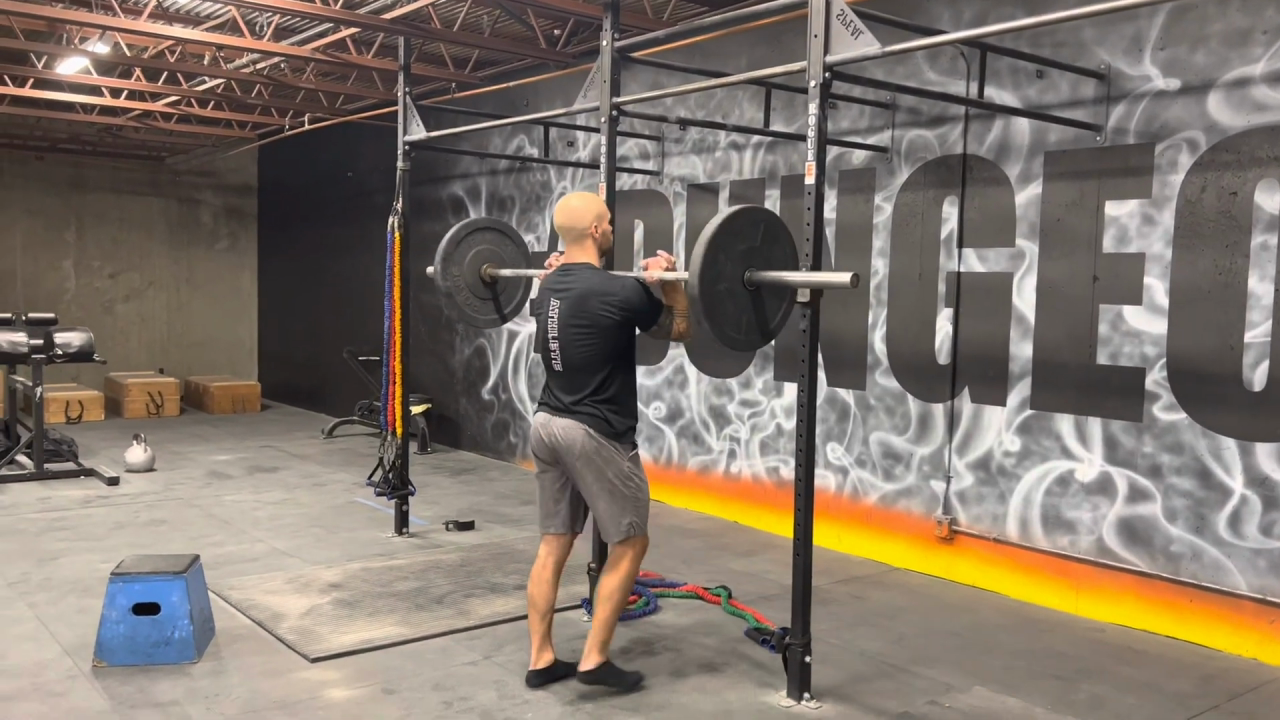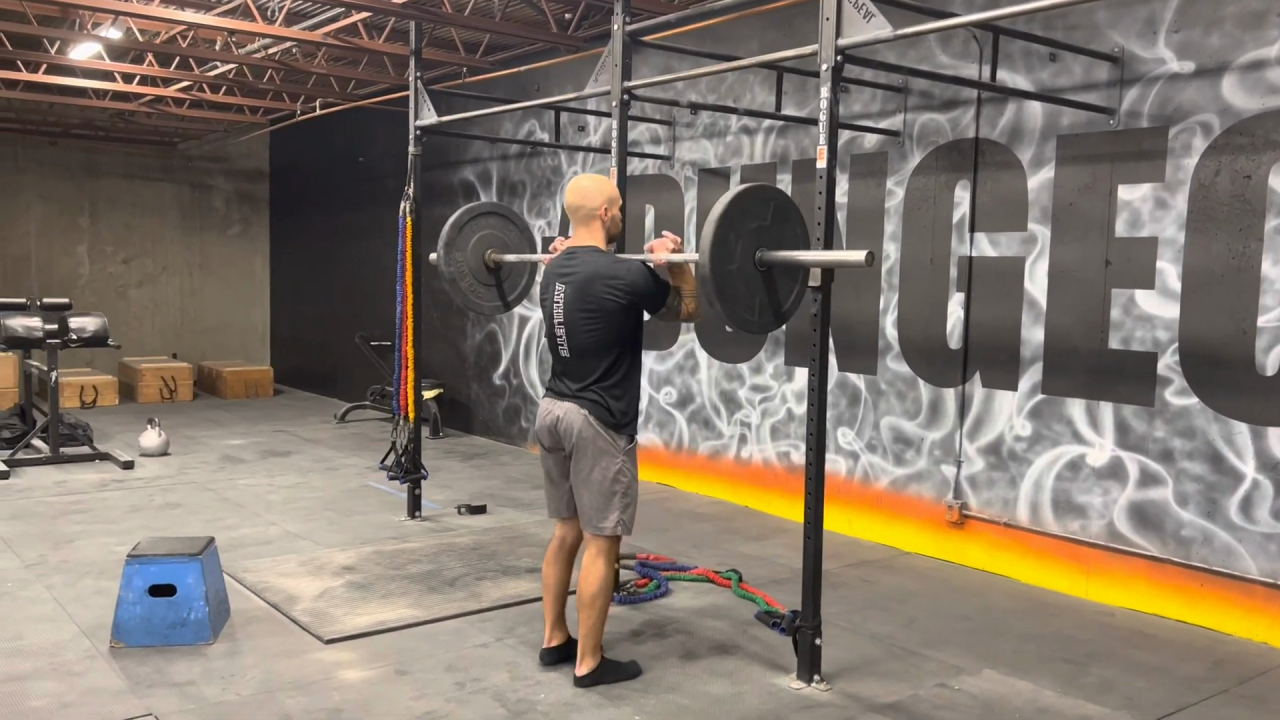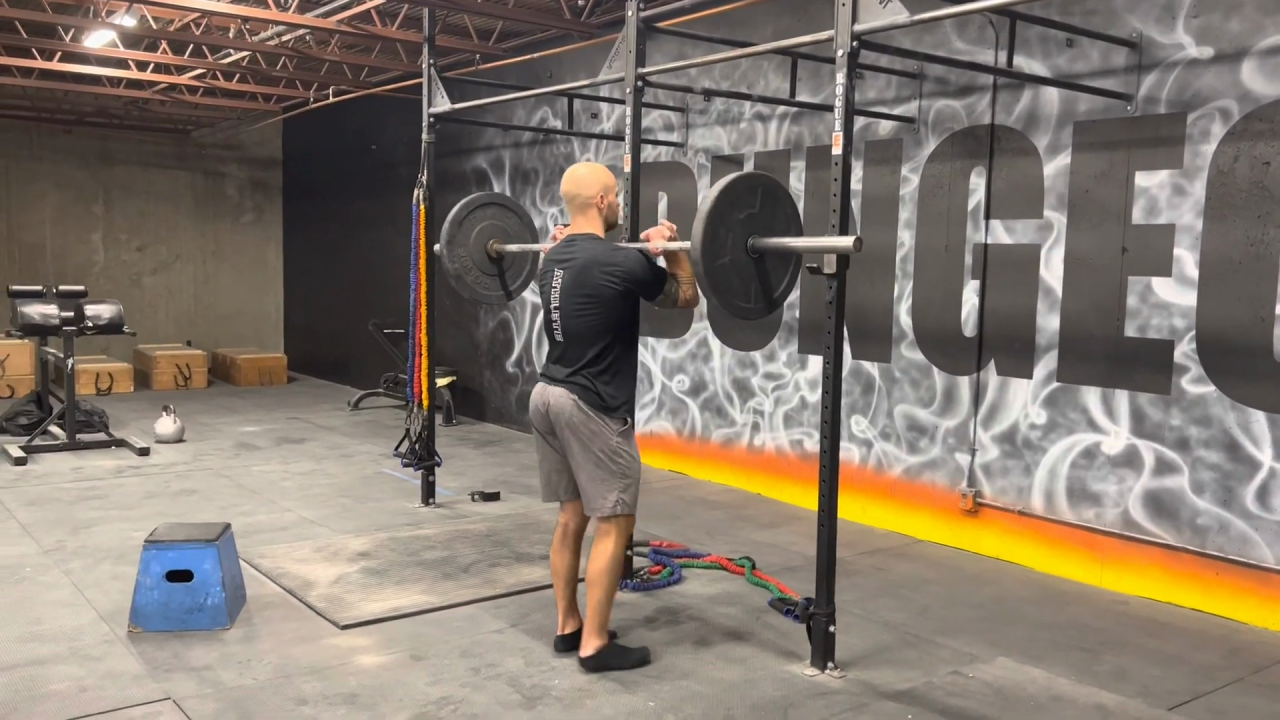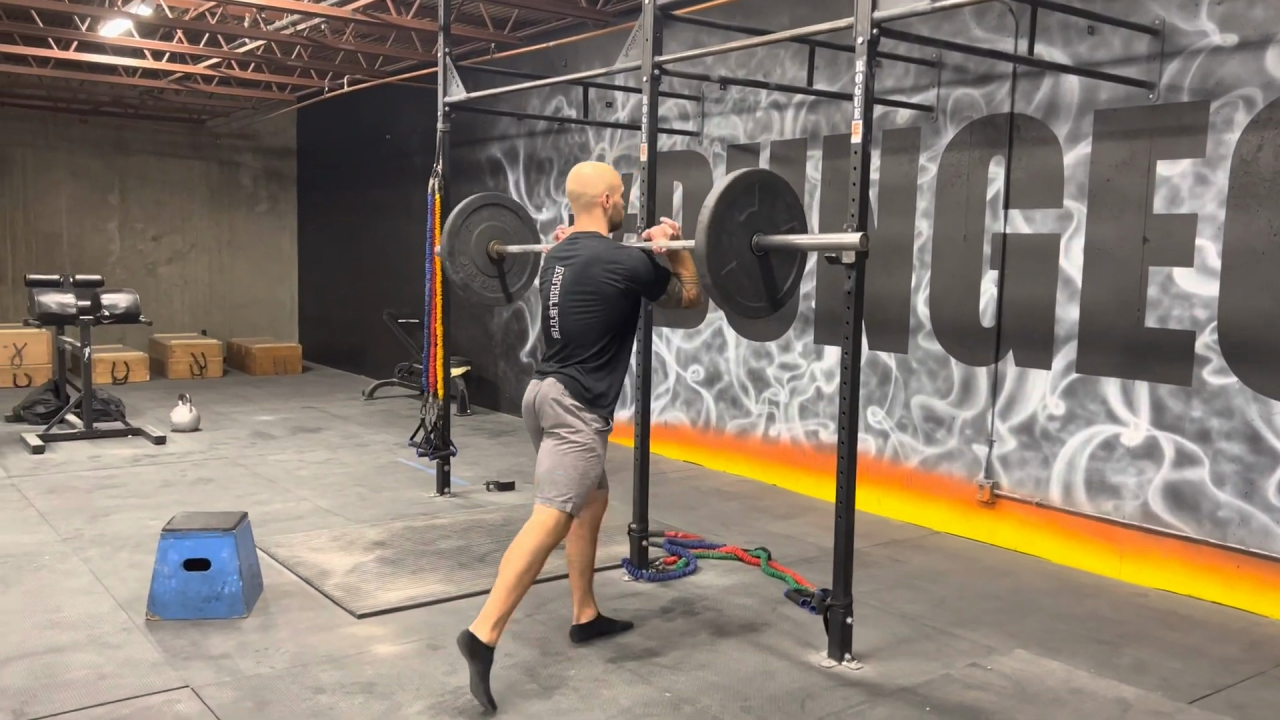
dt=0.5s
person 1, frame 1
left shoulder: (549, 286)
right shoulder: (620, 291)
right elbow: (679, 329)
right wrist: (669, 282)
left hip: (547, 425)
right hip: (597, 435)
left knee: (552, 546)
right knee: (629, 546)
left ankle: (541, 659)
right ankle: (594, 659)
person 1, frame 2
left shoulder: (554, 270)
right shoulder: (625, 275)
right elbow: (688, 309)
right wrist: (675, 261)
left hip: (552, 411)
right hip: (597, 422)
left knee: (567, 532)
right knee: (599, 542)
left ankle: (554, 639)
right ankle: (589, 662)
person 1, frame 3
left shoulder: (554, 258)
right shoulder: (622, 263)
right elbow: (686, 297)
right wrist: (671, 249)
left hip: (547, 395)
right hip: (591, 407)
left knee: (572, 516)
right knee: (614, 524)
left ankle: (568, 626)
right ankle: (595, 644)
person 1, frame 4
left shoulder: (557, 256)
right shoulder: (625, 261)
right elbow: (690, 296)
right wrist: (675, 247)
left hip: (544, 392)
right hip: (576, 406)
left knee: (591, 501)
right knee: (549, 521)
left ankle: (585, 615)
right ankle: (482, 634)
